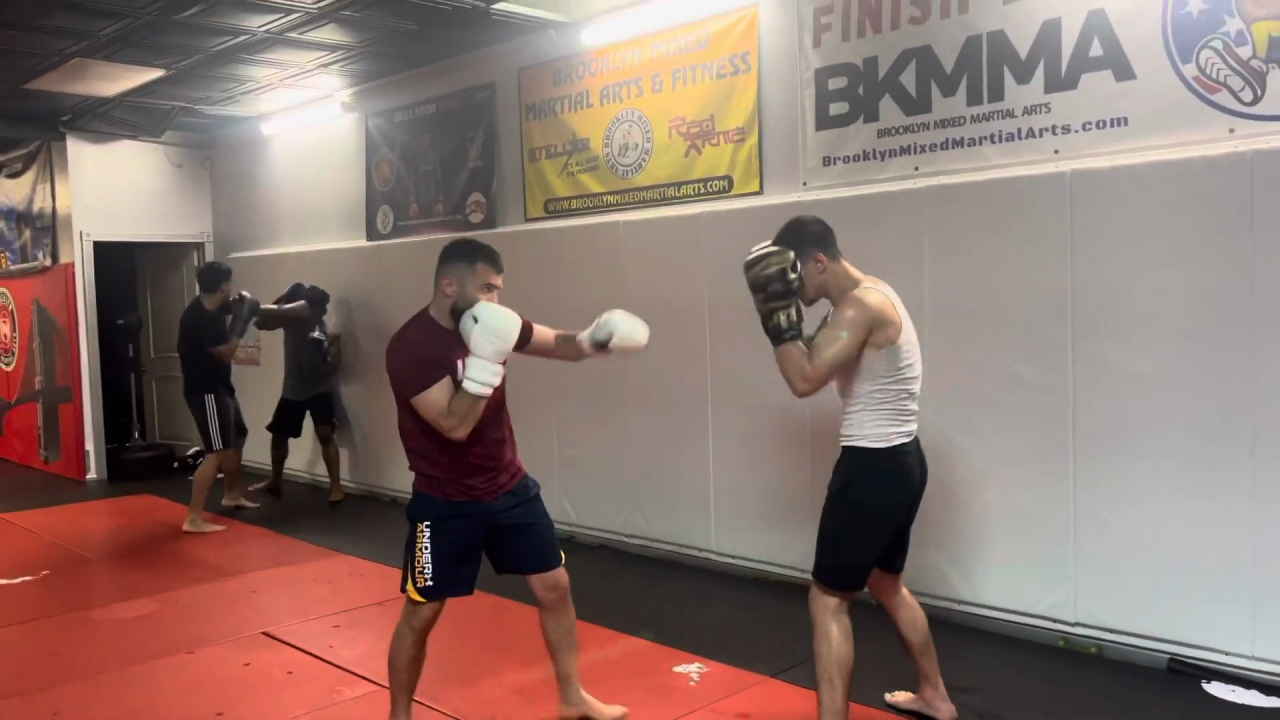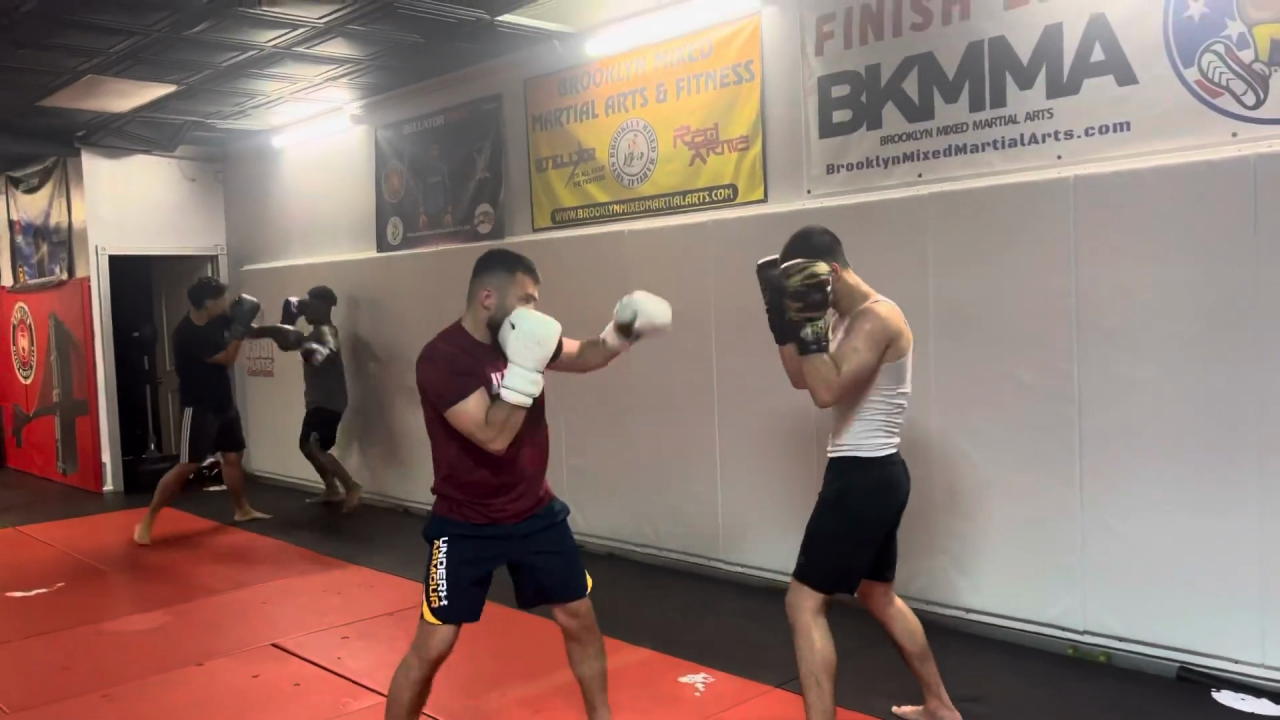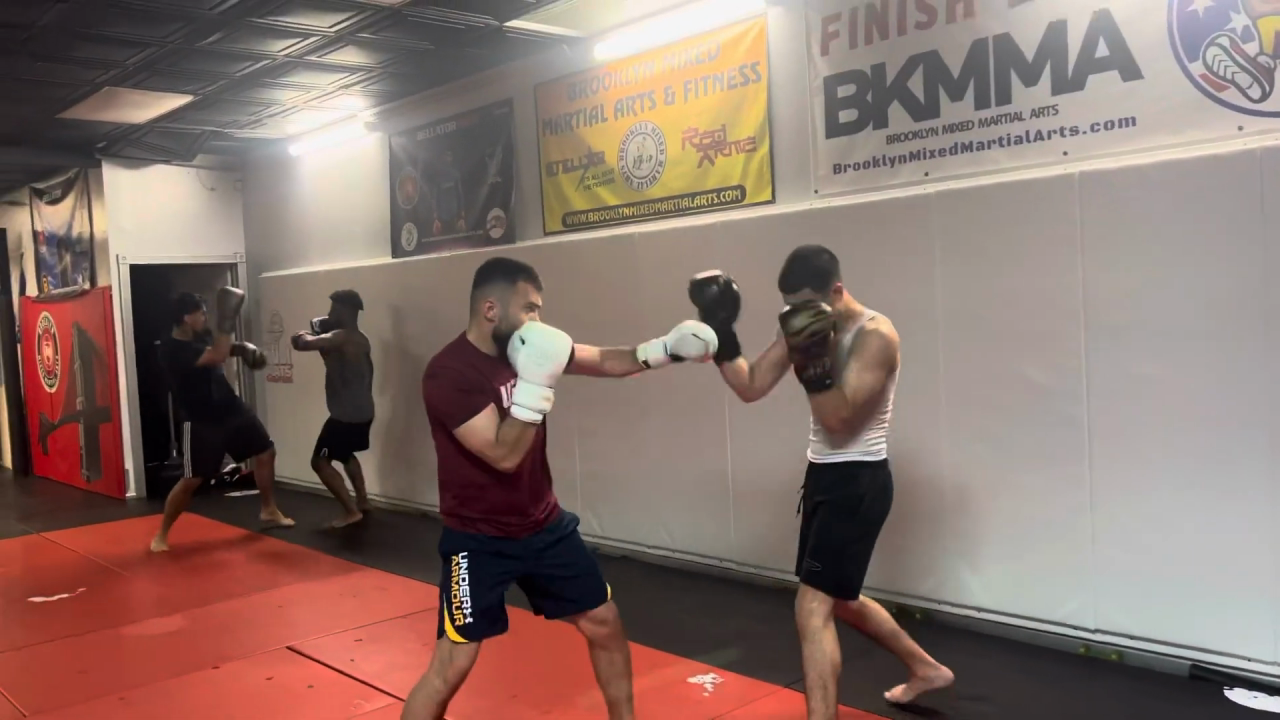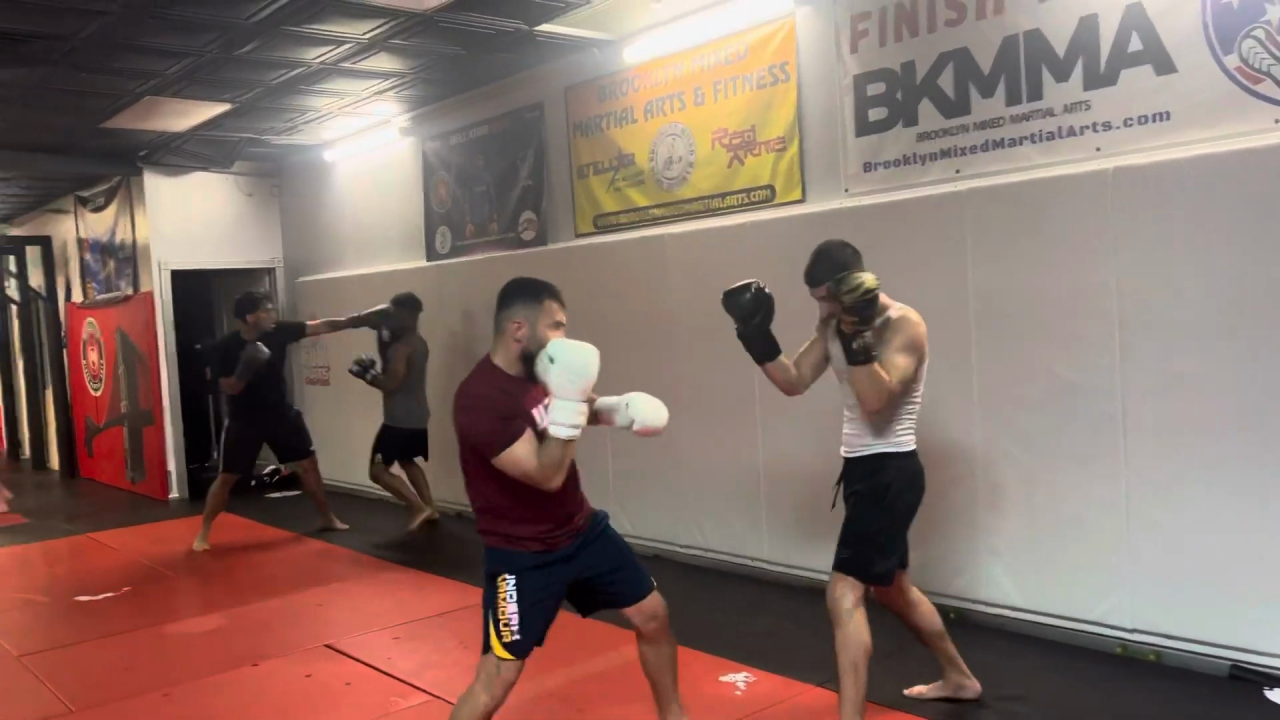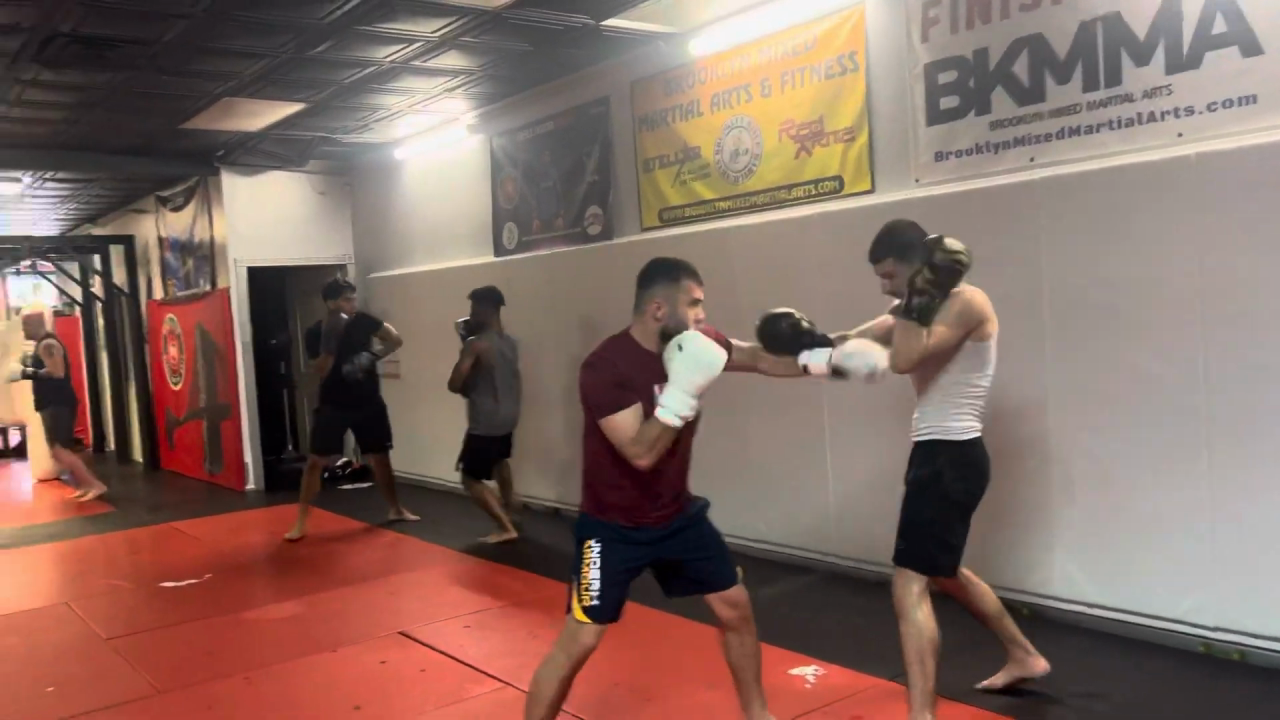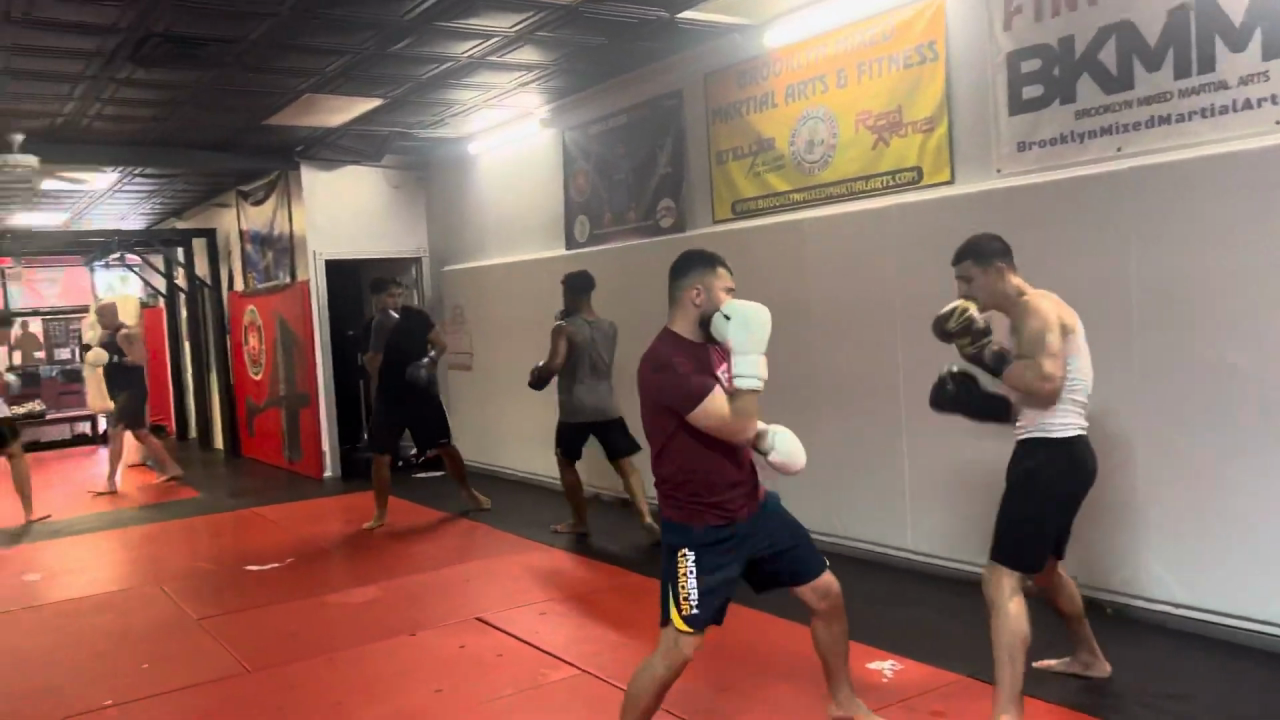
dt=0.3s
person 1, frame 1
left shoulder: (862, 306)
right shoulder: (863, 296)
left elbow: (803, 382)
right elbow: (822, 363)
left wrist: (777, 307)
right wrist: (785, 314)
left hip: (875, 467)
right hip: (898, 463)
left knee: (827, 601)
right knee: (887, 584)
person 1, frame 2
left shoulder: (876, 318)
right shoulder: (842, 314)
left elbow: (826, 392)
right elbow: (801, 377)
left wrist: (805, 319)
right wrist: (785, 315)
left hip: (864, 478)
right hip: (864, 475)
left knee: (804, 604)
right knee: (879, 597)
person 1, frame 3
left shoulder: (876, 335)
right shoulder: (803, 326)
left elbow: (837, 419)
right elbow: (750, 388)
left wrist: (814, 361)
right wrist: (718, 331)
left hip: (857, 484)
right hip: (824, 477)
left knee: (811, 610)
right knee: (841, 599)
right ankle: (926, 670)
person 1, frame 4
left shoulder: (903, 325)
right shoulder: (834, 323)
left elbow: (875, 399)
right elbow: (793, 382)
left wrist: (854, 334)
right wrist: (755, 333)
left hip: (889, 473)
right hip: (863, 469)
left knee: (845, 594)
right knee: (893, 587)
right ankle: (959, 678)
person 1, frame 5
left shoulder: (965, 303)
right shoulder: (929, 304)
left elbow: (903, 360)
right elbow: (859, 343)
left wrist: (921, 295)
left hip: (949, 460)
right hip: (939, 456)
left knee: (909, 587)
right knee: (946, 573)
right ankle: (1024, 658)
person 1, frame 6
left shoulder: (1034, 307)
right shoulder: (1025, 319)
left elbow: (1045, 387)
left wrist: (989, 352)
right wrist: (977, 402)
left hip: (1052, 457)
right hip: (1058, 456)
left knee: (1002, 585)
right knee: (1042, 566)
right ankle: (1090, 658)
person 2, frame 1
left shoulder: (497, 325)
right shoulder: (409, 347)
left elbow: (559, 344)
right elbow: (455, 426)
left wrist: (598, 335)
right wrist: (485, 358)
left hip: (508, 487)
right hip: (446, 502)
left knee: (554, 589)
right knee: (421, 614)
person 2, frame 2
left shoulder: (520, 338)
right shoulder: (441, 358)
left elbow: (586, 357)
right elbow: (495, 437)
left wrist: (623, 329)
right wrist: (525, 366)
left hip: (535, 512)
right hip: (466, 524)
left knee: (579, 619)
right knee: (433, 645)
person 2, frame 3
left shoulder: (533, 349)
right shoulder: (448, 374)
left elbow: (602, 361)
right elbow: (504, 455)
left wrist: (665, 349)
right wrist: (535, 382)
left hip: (544, 525)
right hip: (480, 541)
left knee: (604, 624)
right knee: (452, 664)
person 2, frame 4
left shoulder: (542, 366)
right shoulder: (479, 400)
left elbow: (584, 406)
right elbow: (547, 477)
left wrist: (615, 408)
right wrist: (566, 401)
left hip: (581, 530)
right hip: (521, 553)
left knee: (652, 617)
right knee: (498, 675)
person 2, frame 5
left shoulder: (691, 340)
right shoulder: (605, 367)
left elbow: (757, 357)
right elbow: (641, 454)
left wrist: (828, 360)
right wrist: (683, 389)
left hip: (676, 516)
right hip: (613, 526)
left knee: (735, 607)
right knee: (578, 643)
person 2, frame 6
left shoulder: (706, 346)
right shoulder: (668, 362)
right elbow: (734, 429)
left wrist: (765, 435)
right wrist: (749, 354)
left hip: (748, 508)
right hip: (698, 527)
left knee: (825, 594)
right knee: (679, 648)
person 3, frame 1
left shoulder: (213, 307)
right shoulder: (197, 319)
right elbow: (226, 354)
left wrist: (285, 311)
right wrist: (240, 322)
left hip: (219, 388)
right hip: (206, 392)
left knee: (236, 440)
right knee: (217, 453)
left ankle: (231, 495)
right ankle: (194, 519)
person 3, frame 2
left shoulder: (217, 320)
right shoulder: (188, 334)
right elbow: (228, 357)
right wrist: (241, 324)
left hip: (223, 402)
right hip: (198, 407)
left knee: (233, 457)
right knee: (187, 466)
left ankle: (242, 509)
right ankle: (146, 523)
person 3, frame 3
left shoulder: (200, 335)
right shoulder: (173, 350)
left elbow: (221, 354)
right elbow: (218, 357)
left wrist: (244, 347)
right wrist: (226, 320)
left hip: (232, 409)
right hip: (202, 421)
left knee: (265, 453)
right knee: (191, 481)
left ankle: (269, 511)
right ankle: (162, 534)
person 3, frame 4
left shoulder: (280, 332)
right shoulder: (225, 348)
left elbow: (322, 326)
right elbow: (229, 389)
left wrist: (361, 318)
right wrist: (244, 372)
left hip: (280, 413)
right hip: (244, 420)
left knee: (307, 463)
right knee: (227, 476)
left ankle: (327, 517)
right ankle: (204, 533)
person 3, frame 5
left shoulder: (362, 321)
right shoulder: (319, 332)
left elbow: (394, 339)
right elbow: (320, 371)
left wrist: (370, 355)
right wrist: (330, 345)
left hip: (368, 402)
right hip: (332, 405)
left knee: (380, 457)
right knee: (316, 461)
left ankle: (396, 509)
right ankle: (301, 522)
person 3, frame 6
left shoulder: (415, 317)
right shoulder: (371, 329)
left elbow: (439, 345)
right elbow: (371, 367)
left wrist: (429, 361)
right wrist: (378, 341)
left hip: (423, 397)
right hip: (388, 401)
left knee: (445, 449)
right knee: (381, 458)
left ankle: (470, 492)
right ankle: (381, 514)
person 4, frame 1
left shoulder: (329, 337)
right shoulder: (290, 324)
left elbow: (330, 370)
right elbow: (261, 323)
left wrist: (324, 354)
right wrist: (284, 300)
left hip: (319, 392)
right hip: (292, 392)
left knee: (325, 434)
right knee: (278, 436)
left ankle: (336, 487)
right ankle: (275, 481)
person 4, frame 2
left shoulder: (325, 331)
right shoulder: (317, 331)
left elbow: (331, 348)
left wrist: (323, 351)
left hip: (328, 402)
right hip: (317, 401)
left knee: (315, 448)
right knee: (309, 446)
left ankle: (352, 487)
right ankle: (332, 489)
person 4, frame 3
left shoulder: (340, 336)
right shoulder: (358, 340)
left elbow: (304, 344)
left wrist: (303, 337)
right wrist: (321, 341)
left hip: (346, 414)
right hip: (362, 412)
left knee: (320, 462)
right knee: (346, 455)
left ankle: (351, 511)
right ankle: (362, 502)
person 4, frame 4
left shoulder: (403, 347)
right shoulder: (419, 343)
left elbow: (390, 385)
left wrist: (363, 373)
right wrist: (385, 345)
left hip: (399, 419)
right hip: (417, 417)
left knee: (378, 470)
right knee: (407, 461)
left ankle: (419, 507)
right ankle: (429, 508)
person 4, frame 5
left shoulder: (475, 344)
right shoulder: (511, 343)
left elbow: (455, 384)
left hip: (485, 423)
right hip: (508, 417)
left knee: (471, 479)
right knee: (499, 460)
left ankle: (506, 527)
right ankle: (508, 509)
person 4, frame 6
left shoulder: (564, 329)
right shoulder: (610, 328)
left elbow: (554, 366)
left wrist: (539, 372)
left hip: (574, 411)
right hip: (607, 408)
left knee: (567, 465)
right knee: (625, 463)
left ankle: (579, 521)
right ankle: (646, 517)
